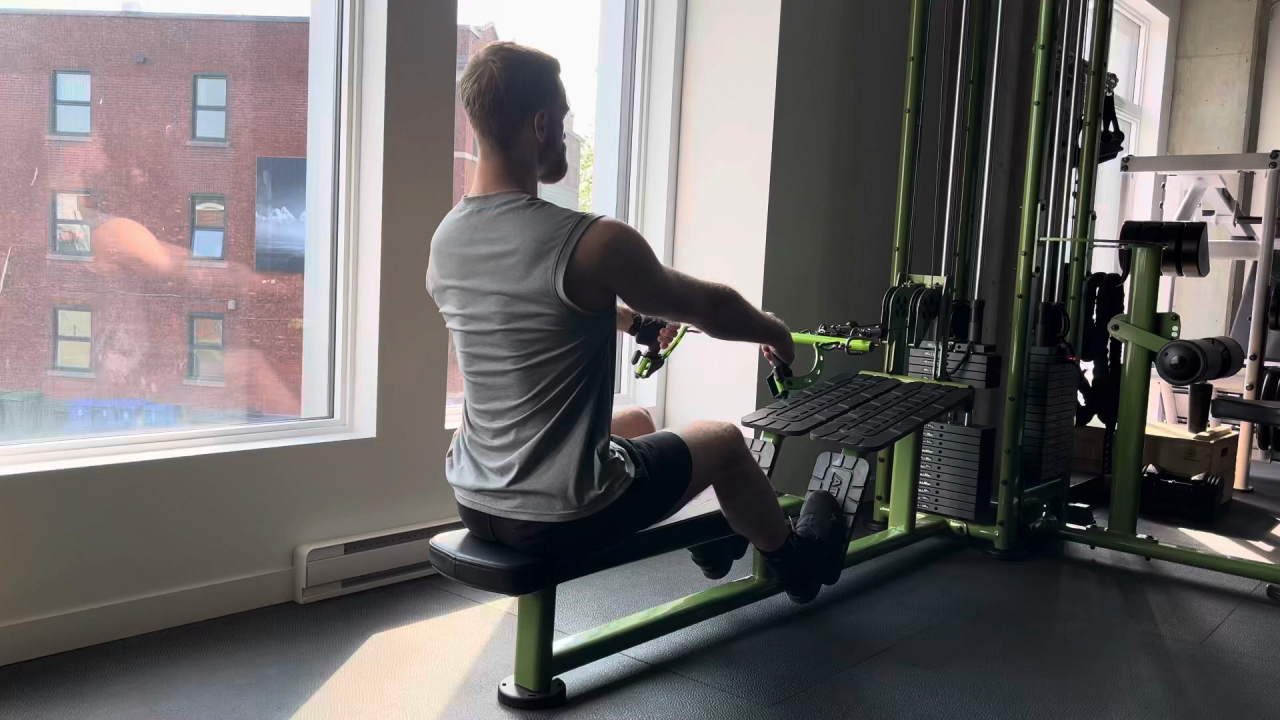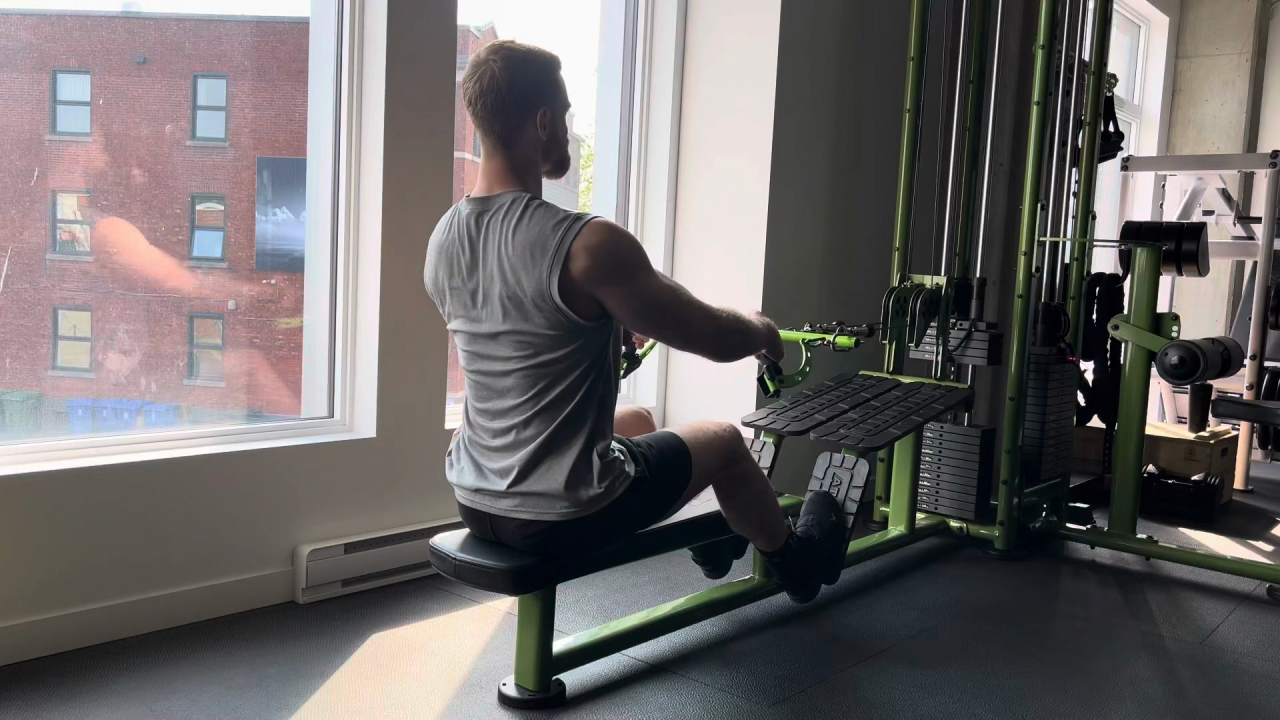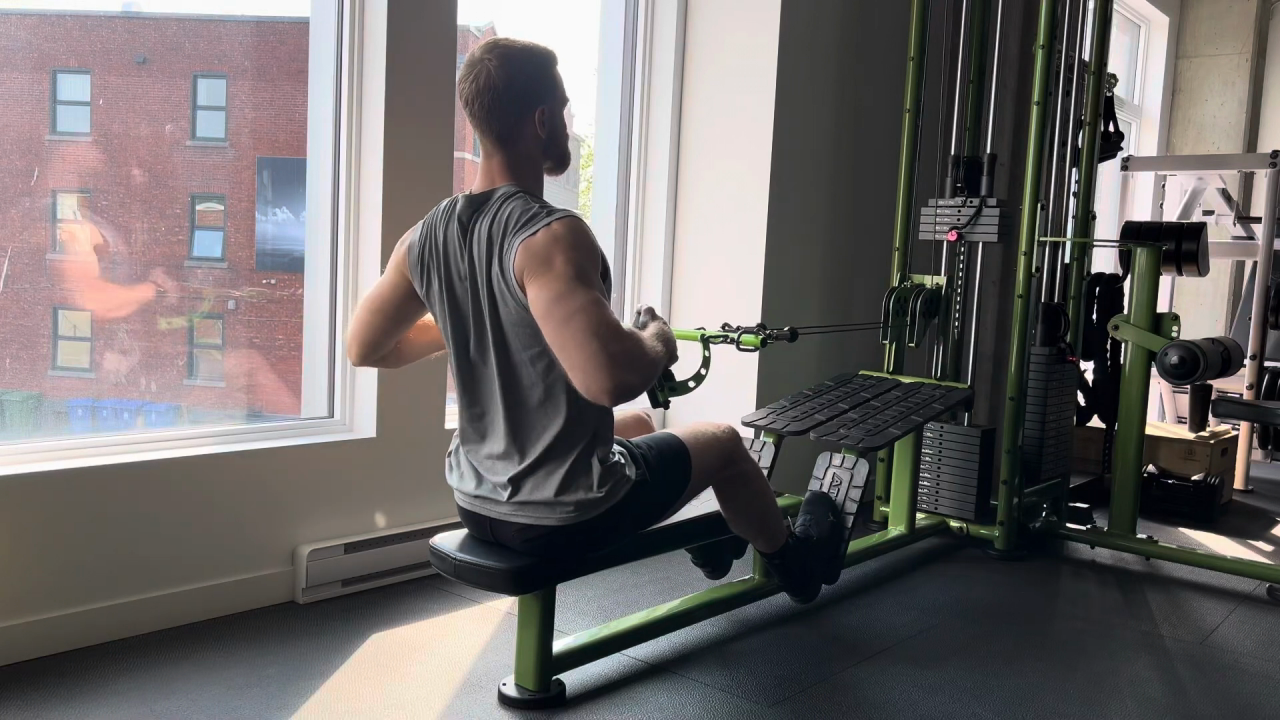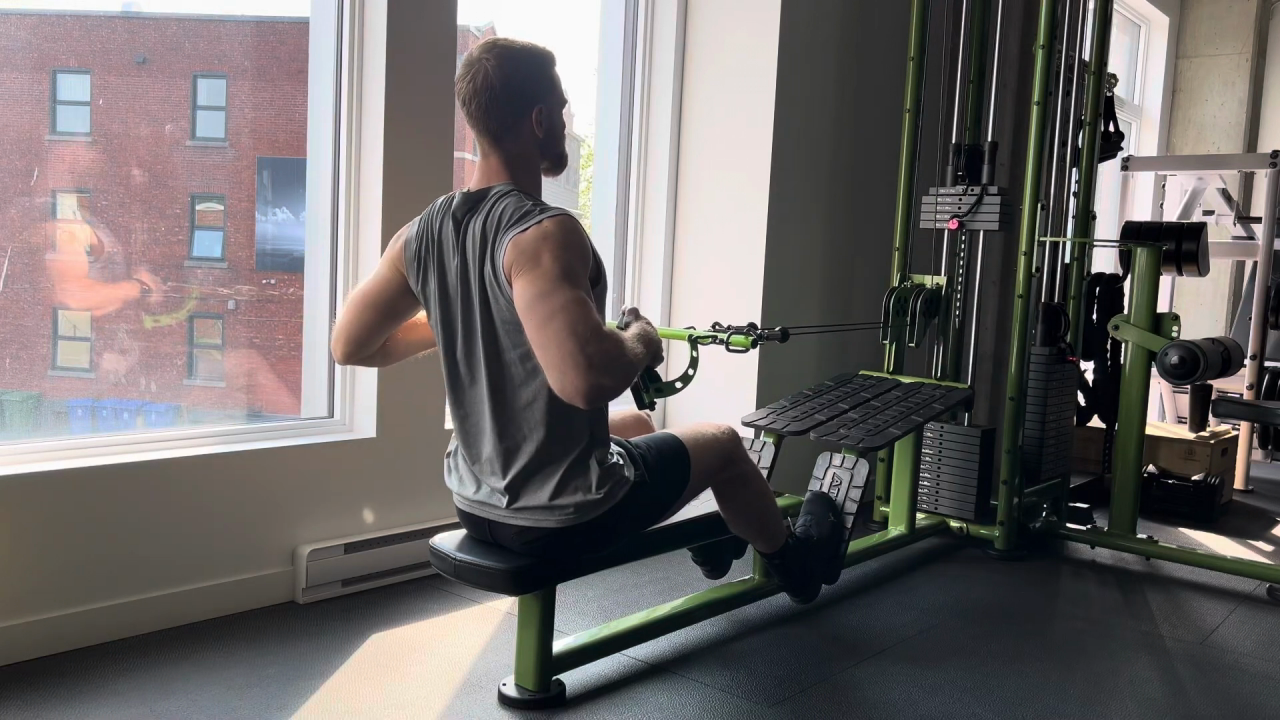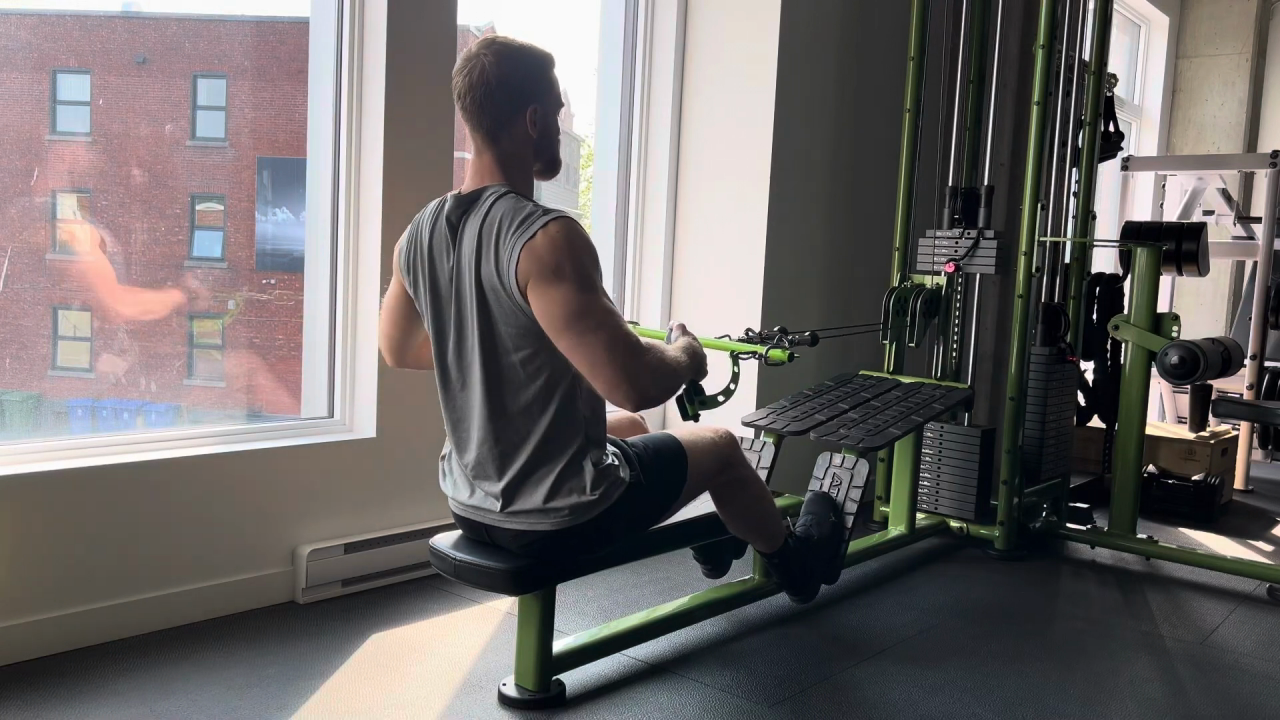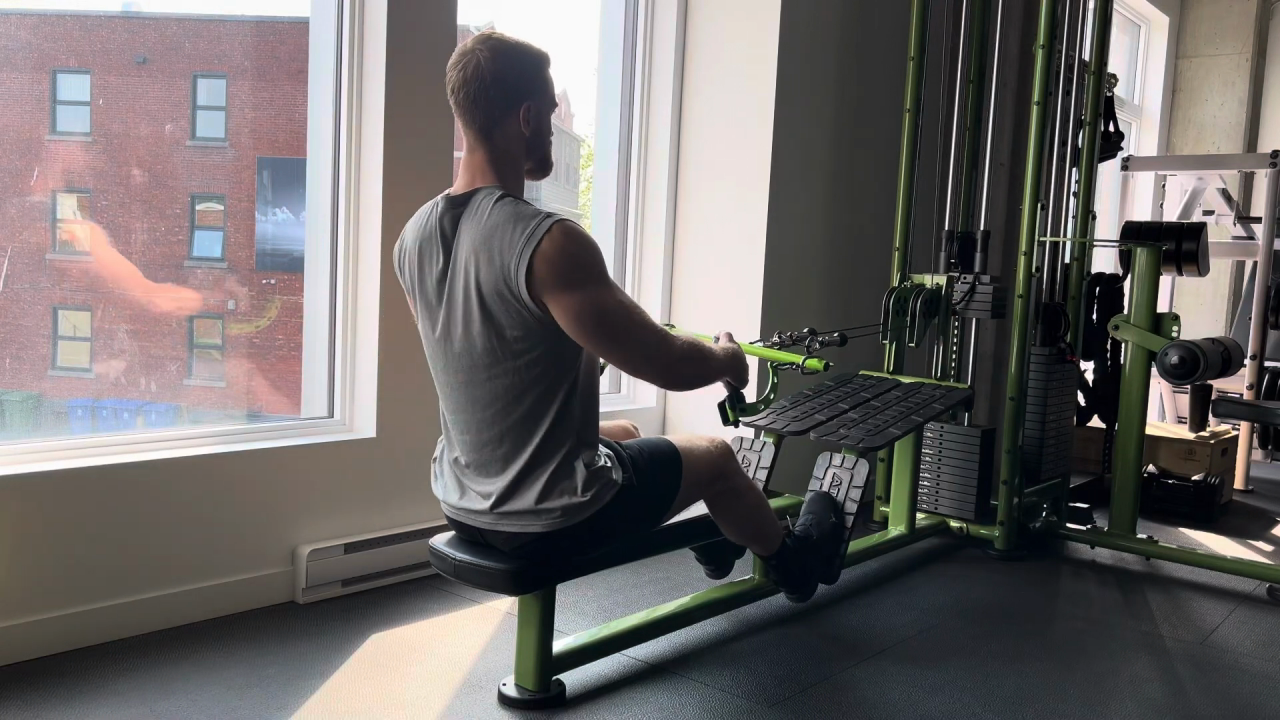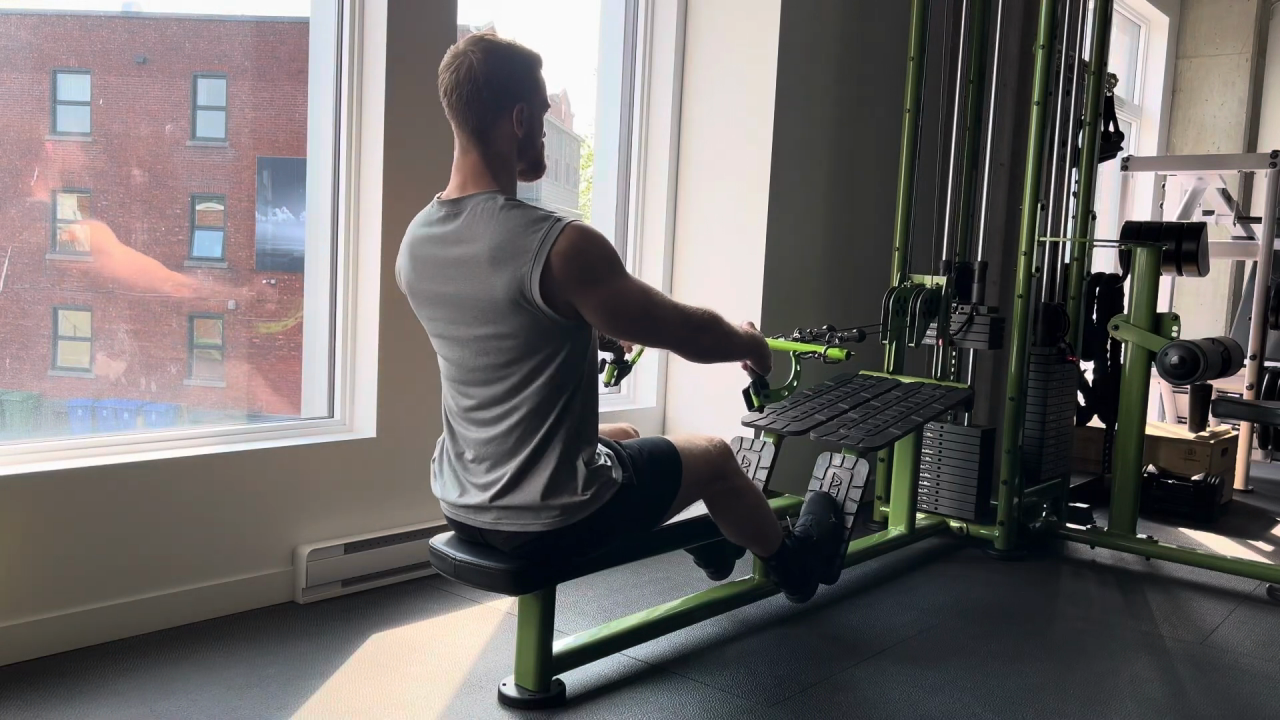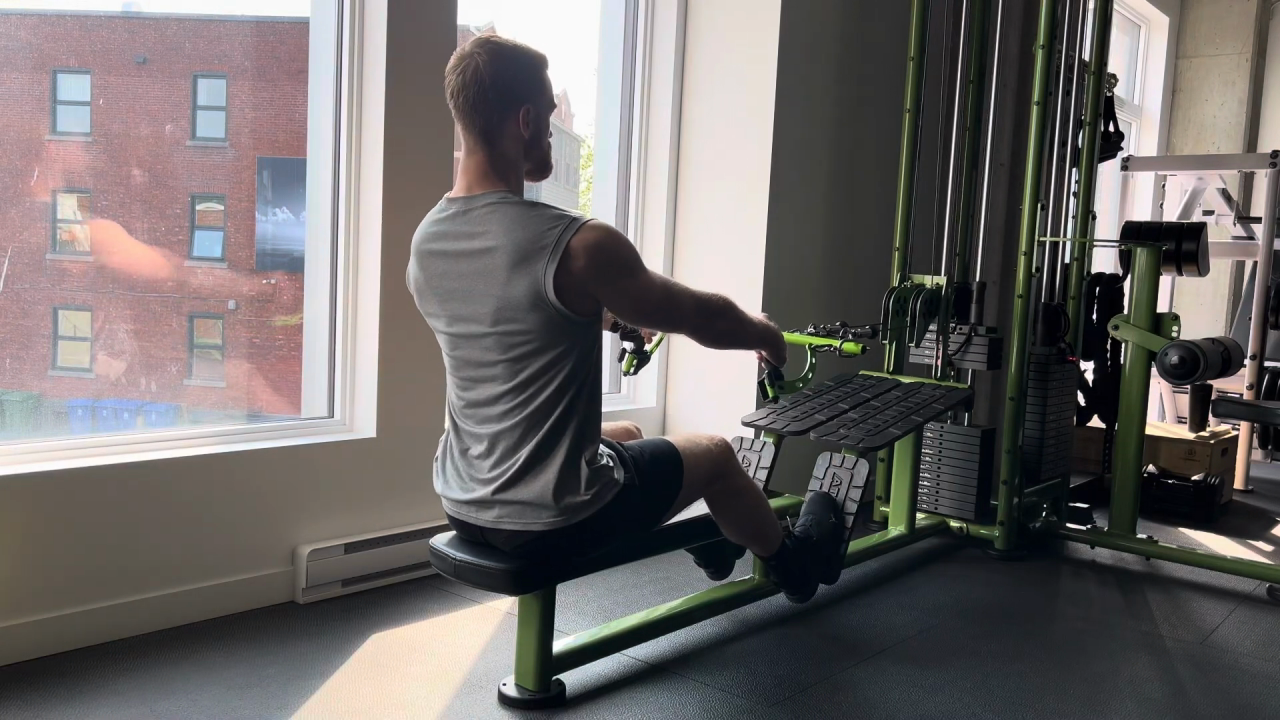
dt=0.7s
person 1, frame 1
left shoulder: (446, 241)
right shoulder: (590, 244)
right elbow: (711, 308)
left wrist: (628, 318)
right wrist: (773, 332)
left hip: (475, 503)
right hip: (564, 517)
left knee: (636, 421)
right knee: (724, 439)
right ankle: (798, 561)
person 1, frame 2
left shoulder: (444, 240)
right shoulder: (587, 245)
right elbow: (715, 338)
right wrist: (763, 334)
left hip: (477, 502)
right hip: (566, 515)
left knee: (636, 422)
right knee: (723, 440)
right ankle: (797, 561)
person 1, frame 3
left shoulder: (426, 238)
right shoulder: (551, 238)
left elbow: (363, 348)
right elbow: (611, 379)
right wrist: (658, 342)
left hip: (476, 504)
right hip: (566, 517)
left knee: (636, 427)
right knee: (722, 441)
left ankle: (709, 540)
right ankle: (796, 562)
person 1, frame 4
left shoulder: (421, 235)
right shoulder: (544, 235)
left elbow: (350, 345)
right elbow: (587, 379)
right wrist: (641, 341)
left hip: (476, 504)
right hip: (565, 518)
left knee: (636, 426)
right knee: (721, 443)
left ankle: (707, 539)
right ankle: (795, 561)
person 1, frame 5
left shoulder: (419, 235)
right shoulder: (546, 239)
left elbow: (398, 351)
right elbow: (635, 385)
right wrist: (685, 355)
left hip: (469, 503)
right hip: (559, 518)
left knee: (630, 429)
right knee: (719, 446)
left ankle: (711, 539)
right ankle: (796, 561)
person 1, frame 6
left shoulder: (415, 236)
right shoulder: (548, 244)
right elbow: (670, 365)
right wrist: (727, 360)
left hip: (462, 504)
right hip: (550, 521)
left knee: (623, 432)
right knee: (715, 456)
left ankle: (715, 541)
right ankle: (794, 562)
person 1, frame 7
left shoulder: (415, 244)
right shoulder: (560, 247)
right elbow: (688, 334)
right wrist: (748, 343)
left hip: (461, 505)
right hip: (550, 520)
left knee: (623, 434)
right knee: (714, 455)
right ankle: (795, 561)
person 1, frame 8
left shoulder: (425, 243)
right shoulder: (574, 246)
right elbow: (704, 318)
right wrist: (763, 333)
left hip: (462, 505)
right hip: (553, 520)
left knee: (624, 435)
right knee: (714, 454)
right ankle: (794, 561)
